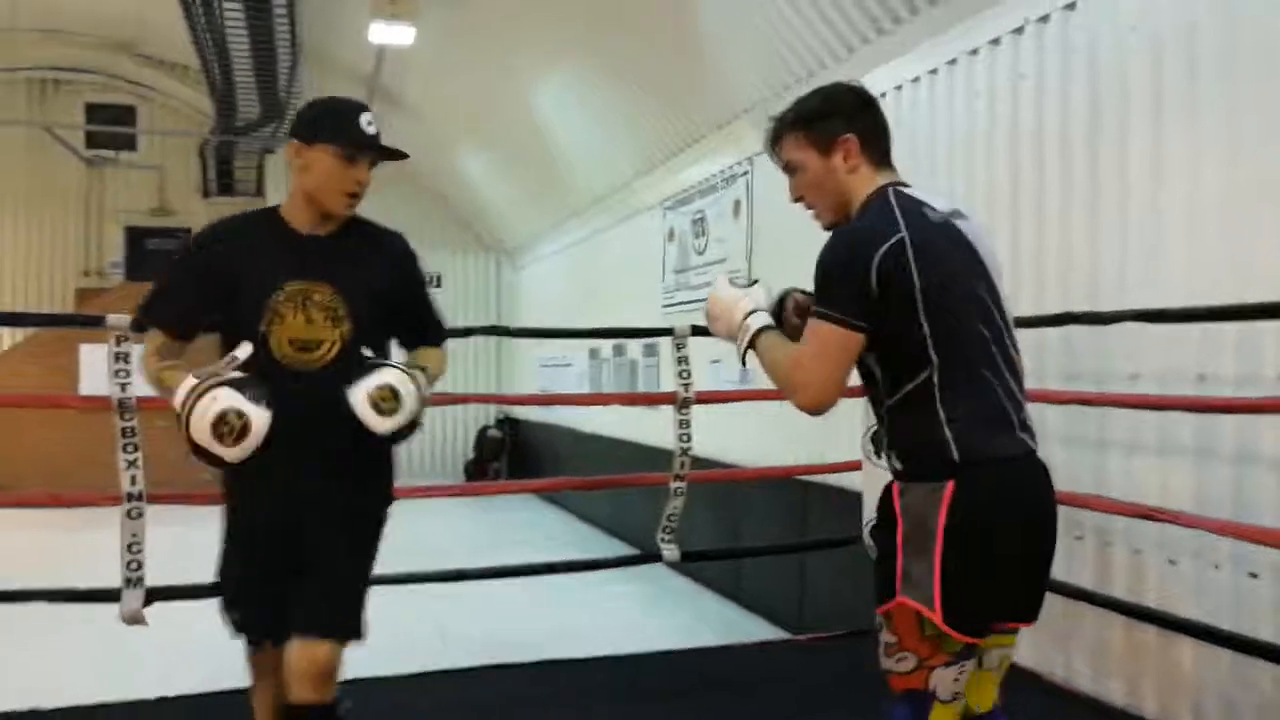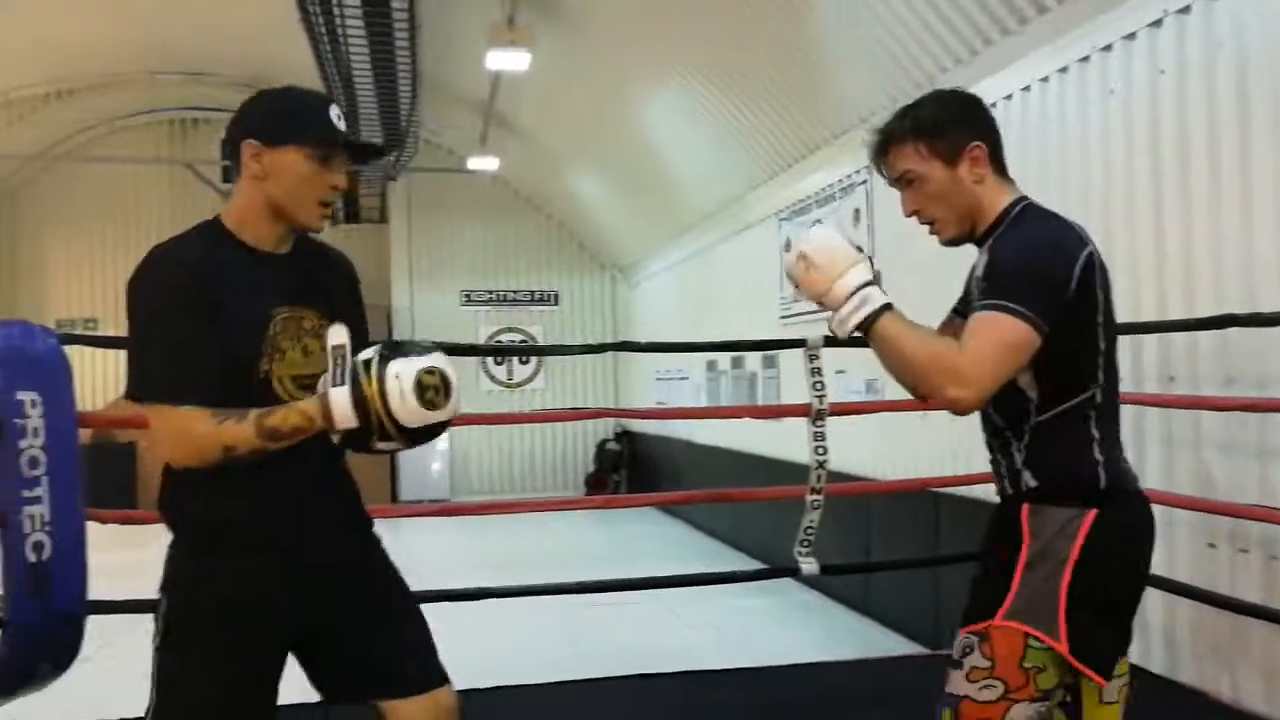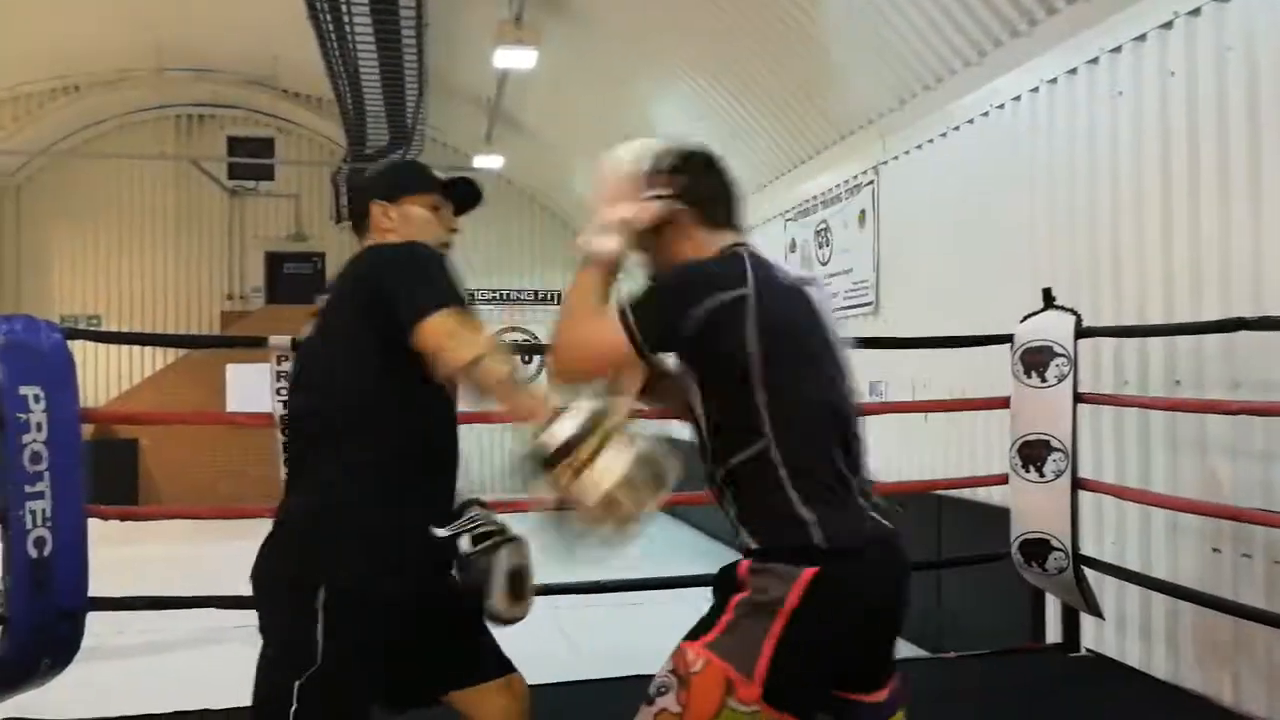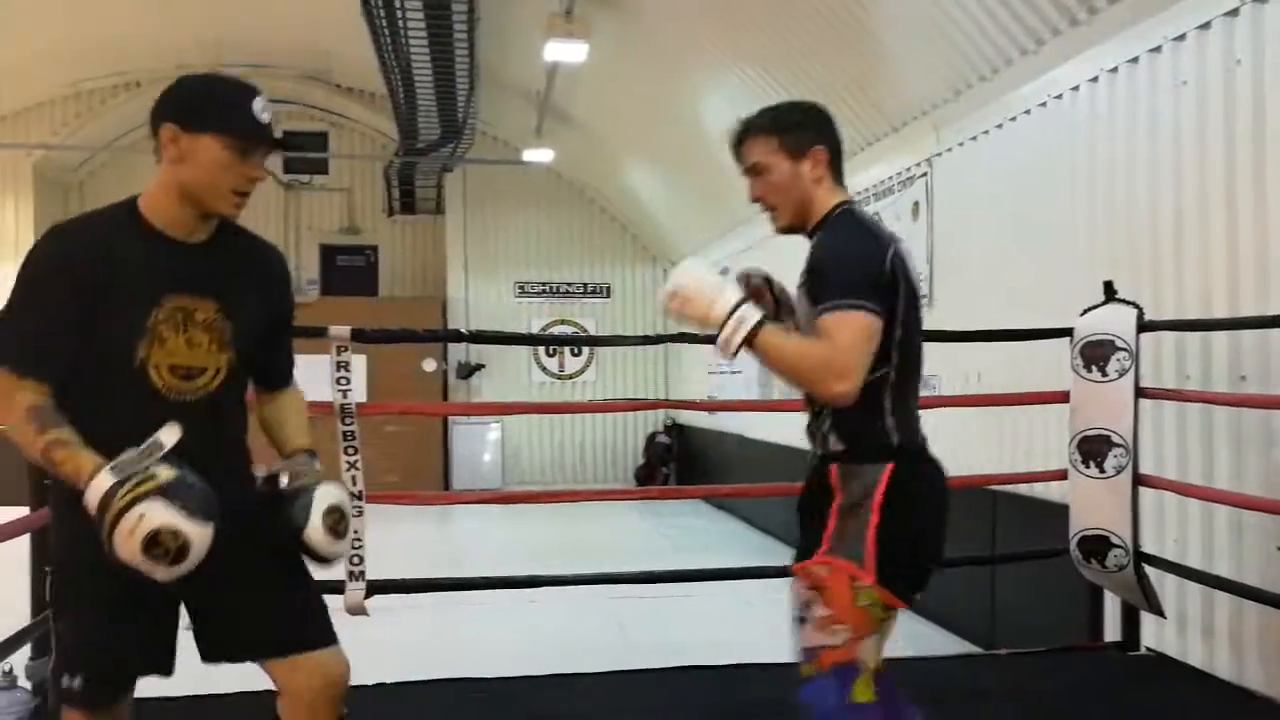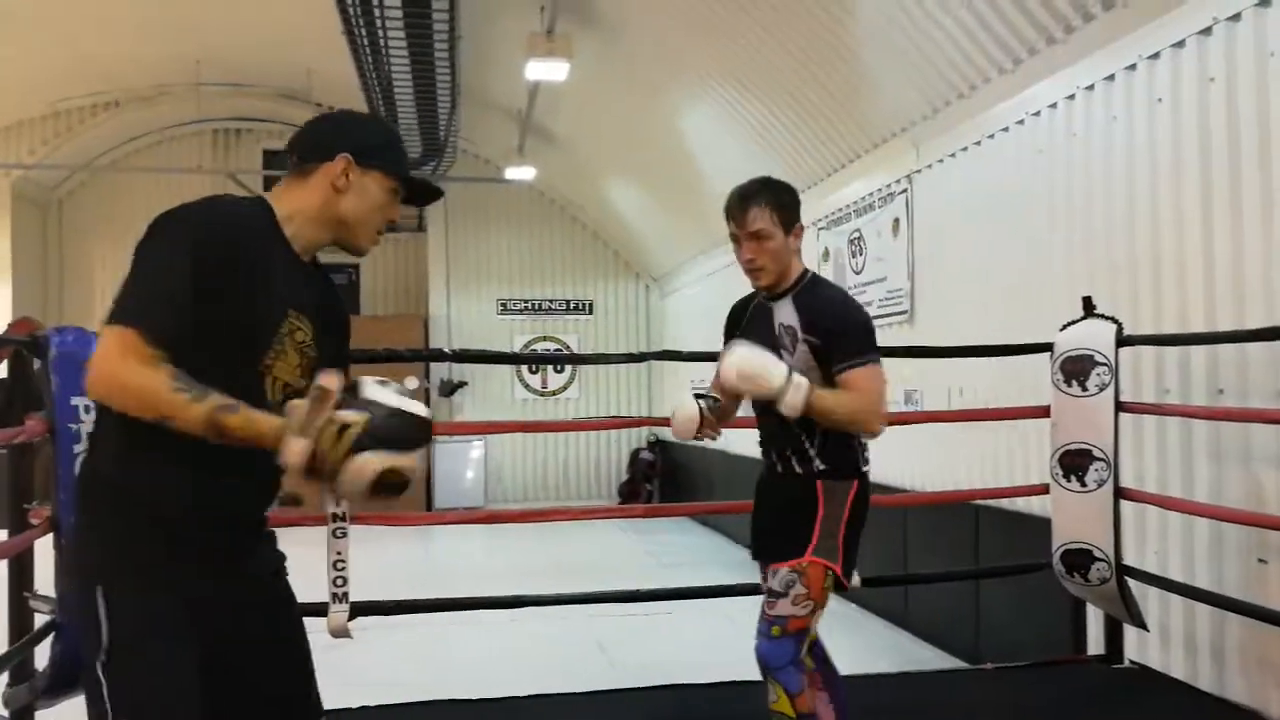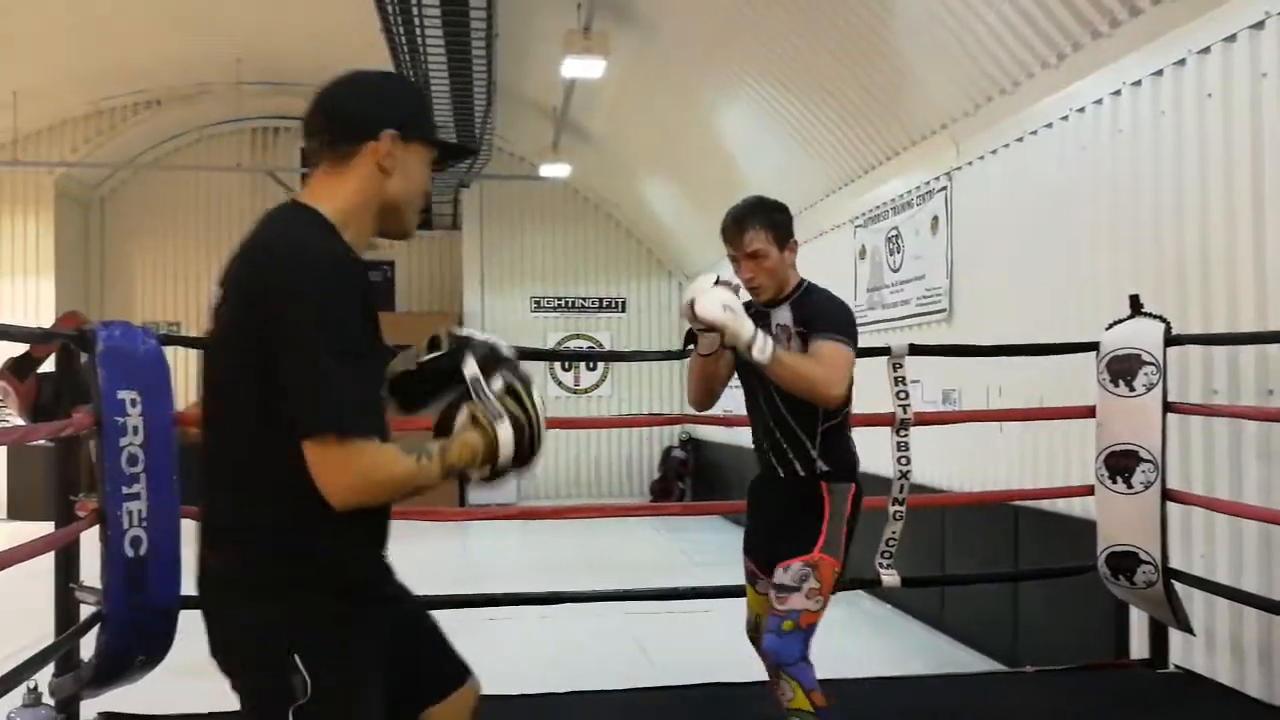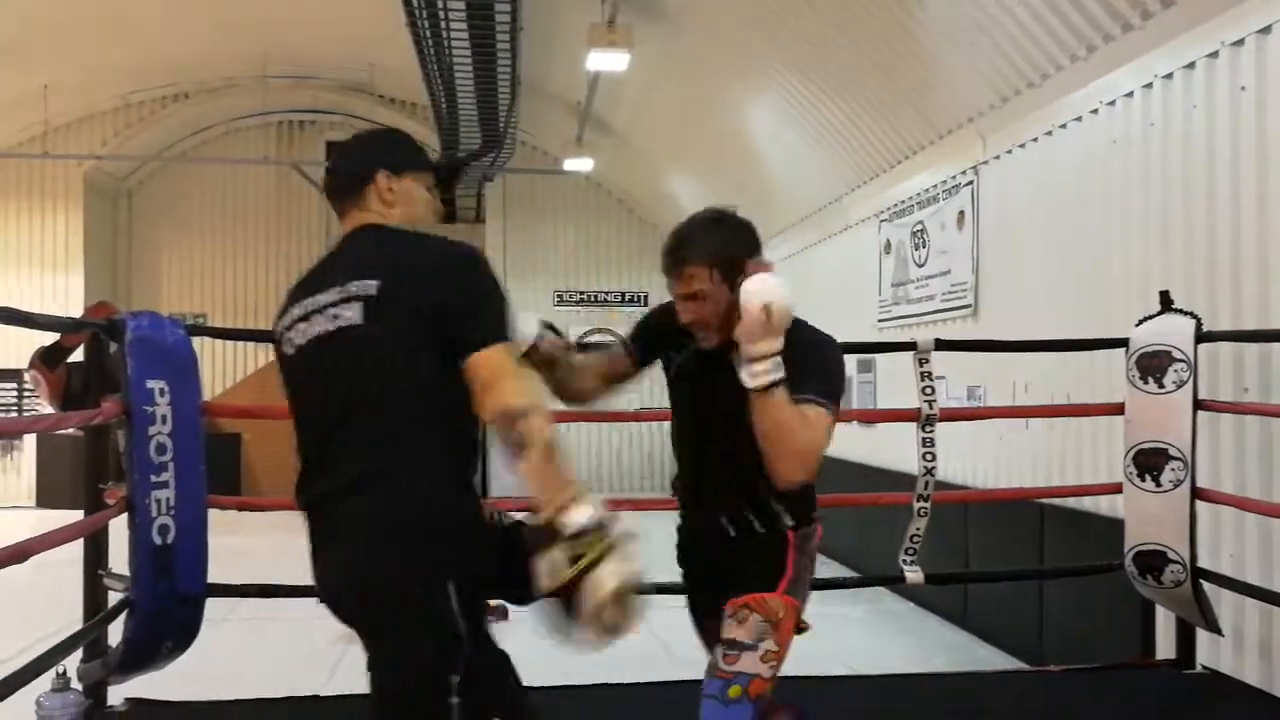
dt=0.7s
person 1, frame 1
left shoulder: (386, 254)
right shoulder: (229, 246)
left elbow: (429, 348)
right elbow: (159, 347)
left wrist: (410, 381)
right wrist: (191, 390)
left hip: (347, 485)
right hip: (258, 486)
left knee: (311, 663)
right knee: (269, 656)
person 1, frame 2
left shoulder: (333, 272)
right shoulder: (178, 272)
right elbow: (181, 438)
left wrist: (400, 401)
right wrist: (332, 410)
left hip: (338, 541)
right hip: (225, 561)
person 1, frame 3
left shoulder: (360, 308)
right shoulder: (400, 266)
right elbow: (456, 344)
left wrist: (459, 520)
left hip: (391, 561)
right hip: (331, 567)
person 1, frame 4
left shoulder: (259, 266)
right shoulder: (77, 254)
left wrist: (306, 472)
right wrist: (103, 485)
left hip: (226, 509)
right hip: (113, 525)
person 1, frame 5
left shoulder: (321, 301)
right shoulder: (211, 234)
right elbow: (116, 373)
left wrist: (358, 444)
right wrist: (278, 432)
left hip: (242, 552)
right hip: (139, 551)
person 1, frame 6
left shoulder: (307, 253)
right shoulder: (307, 269)
right elbow: (349, 475)
right wrist: (475, 442)
left hip: (345, 577)
right hip: (288, 599)
person 1, frame 7
left shoulder: (301, 309)
right shoulder: (442, 267)
right elbow: (501, 387)
right wrist: (569, 516)
left hip: (348, 546)
right hip: (420, 548)
person 2, frame 1
left shoulder: (859, 243)
right shoulder: (957, 227)
left elbow: (810, 390)
left wrist: (750, 322)
right wrist: (826, 326)
left hip: (951, 498)
right hip: (1022, 486)
person 2, frame 2
left shoulder: (1038, 245)
right shoulder: (1007, 256)
left elbow: (961, 384)
right elbow: (930, 374)
left wrist: (856, 297)
right wrist: (857, 299)
left hip: (1069, 528)
right hip: (1084, 525)
person 2, frame 3
left shoulder: (710, 287)
right shoulder: (774, 287)
left elbow: (573, 361)
left wrist: (606, 237)
left hip: (805, 581)
right hip: (872, 563)
person 2, frame 4
left shoulder: (849, 245)
right shoulder: (852, 245)
left elbow: (838, 379)
left wrist: (734, 313)
right wrist: (775, 306)
left hip: (873, 486)
right hip: (867, 480)
person 2, frame 5
left shoulder: (834, 309)
right shoulder: (744, 313)
left elbow: (870, 417)
right elbow: (729, 399)
left wrist: (785, 387)
right wrist: (704, 412)
left hip: (828, 492)
right hip: (779, 487)
left knee: (776, 650)
right knee: (794, 639)
person 2, frame 6
left shoulder: (825, 310)
right shoulder: (746, 316)
left elbow: (829, 389)
right elbow: (700, 397)
left wrist: (747, 336)
right wrist: (711, 332)
left hip: (823, 493)
right hip: (772, 491)
left knee: (783, 645)
right knee: (767, 638)
person 2, frame 7
left shoulder: (813, 353)
right shoulder: (671, 328)
left elbow: (791, 469)
right elbow: (585, 384)
left wrist: (761, 358)
right wrist: (544, 349)
left hip: (773, 547)
right hip: (704, 542)
